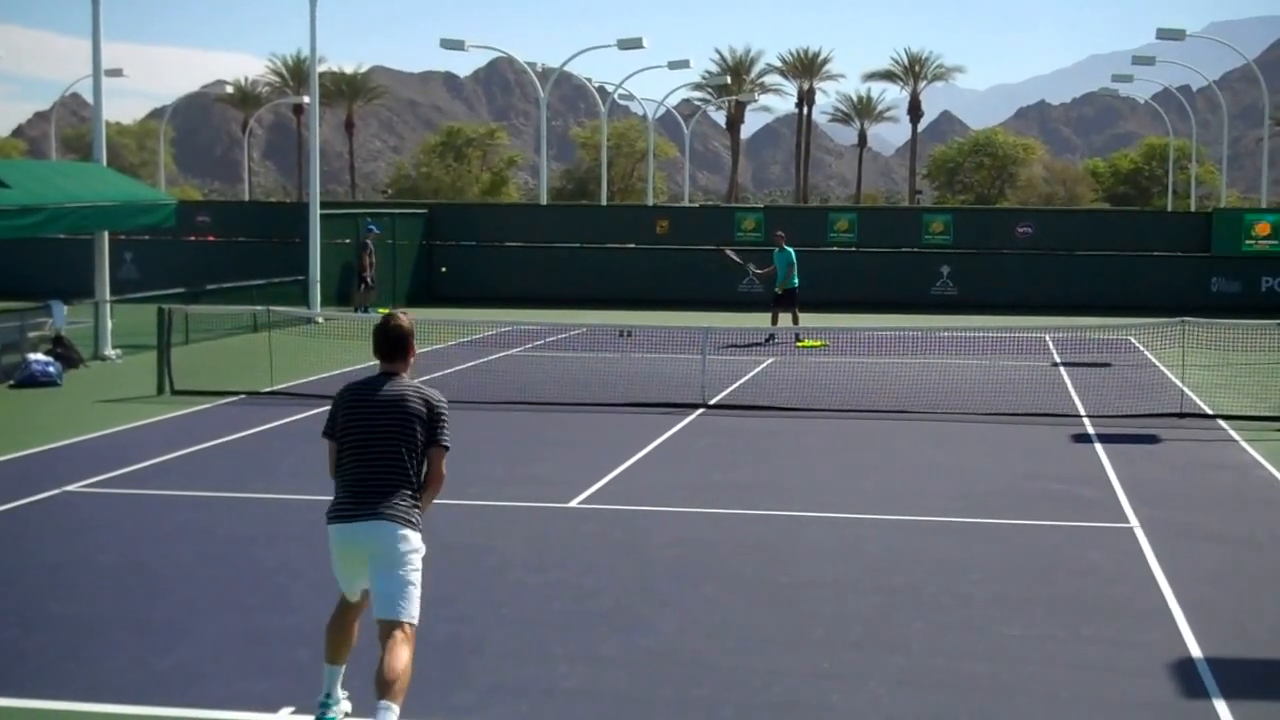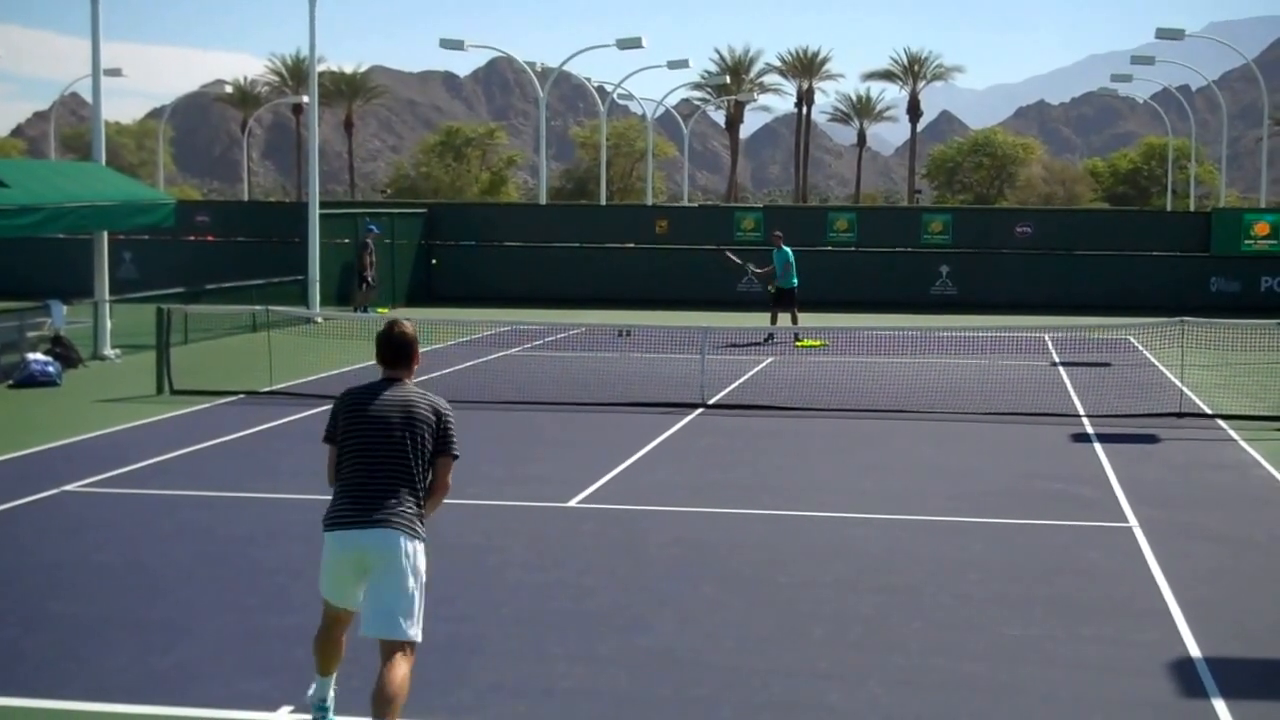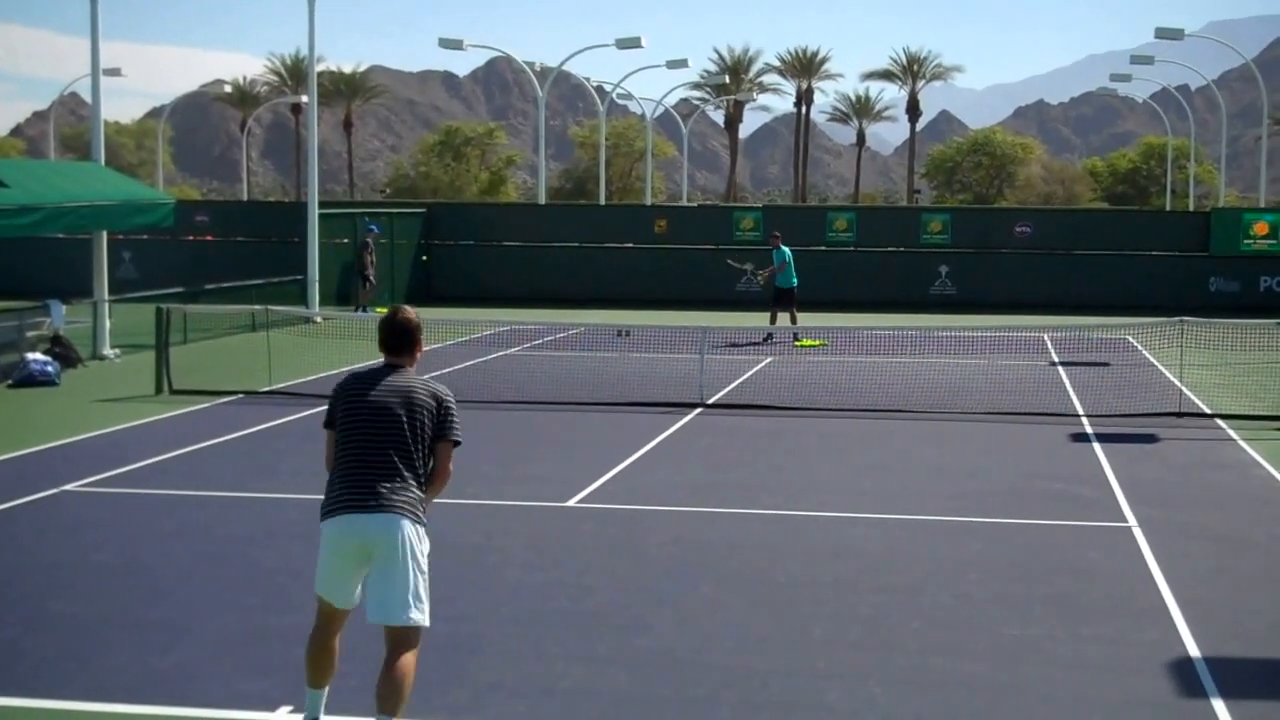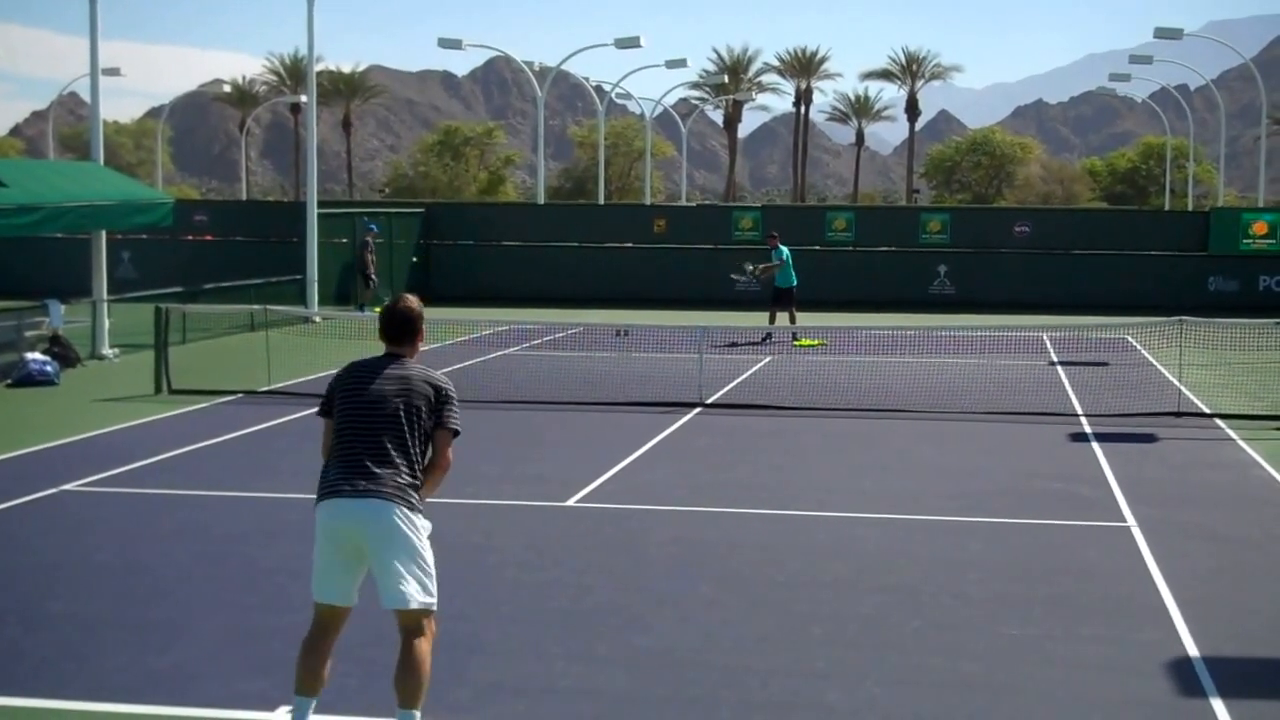
dt=0.1s
person 1, frame 1
left shoulder: (346, 395)
right shoulder: (431, 401)
left elbow: (334, 465)
right elbow: (436, 475)
left hip: (342, 523)
right hip: (394, 526)
left knee: (352, 603)
right knee: (398, 635)
person 1, frame 2
left shoulder: (348, 400)
right shoulder: (436, 409)
left elbow: (333, 472)
right elbow: (442, 484)
left hip: (341, 530)
right hip: (396, 536)
left knee: (335, 618)
right knee: (397, 651)
person 1, frame 3
left shoulder: (347, 387)
right shoulder: (438, 396)
left elbow: (331, 460)
right elbow: (443, 471)
left hip: (340, 518)
right hip: (398, 522)
left knee: (328, 621)
right knee: (403, 642)
person 1, frame 4
left shoulder: (346, 375)
right shoulder: (436, 384)
left elbow: (328, 449)
right elbow: (442, 459)
left hip: (335, 507)
right hip: (392, 510)
left knee: (326, 626)
right knee: (417, 629)
